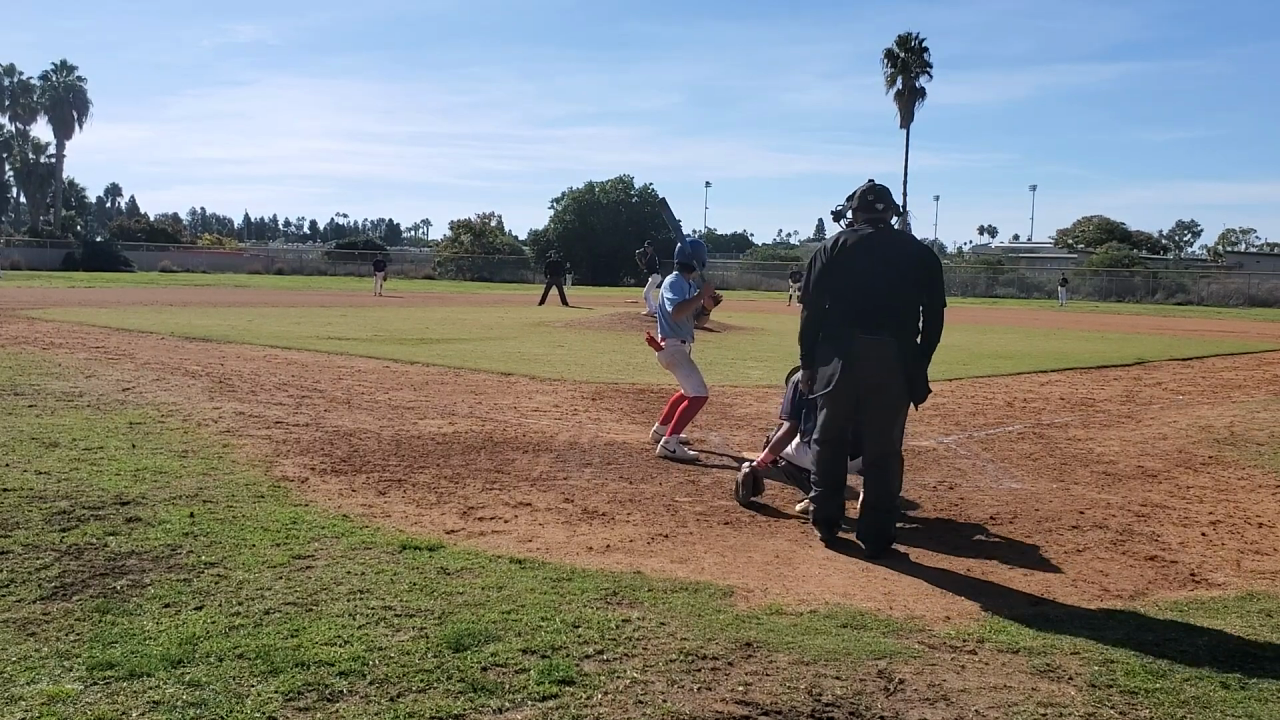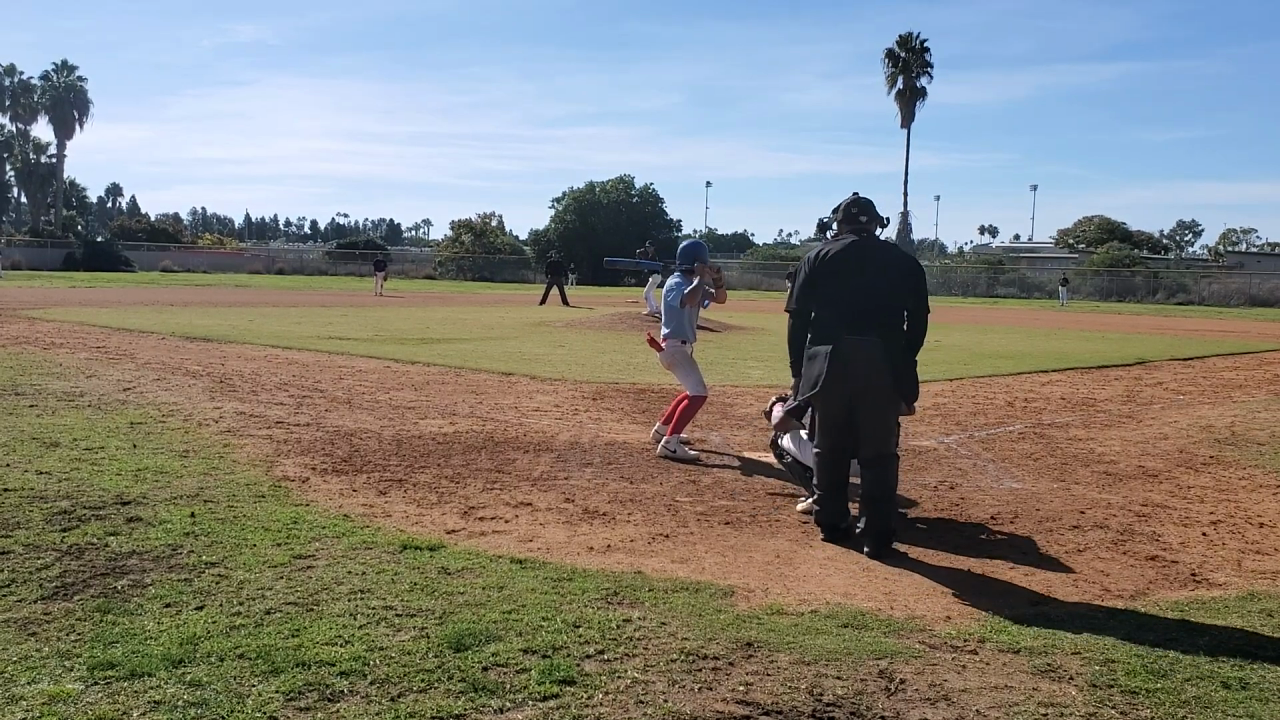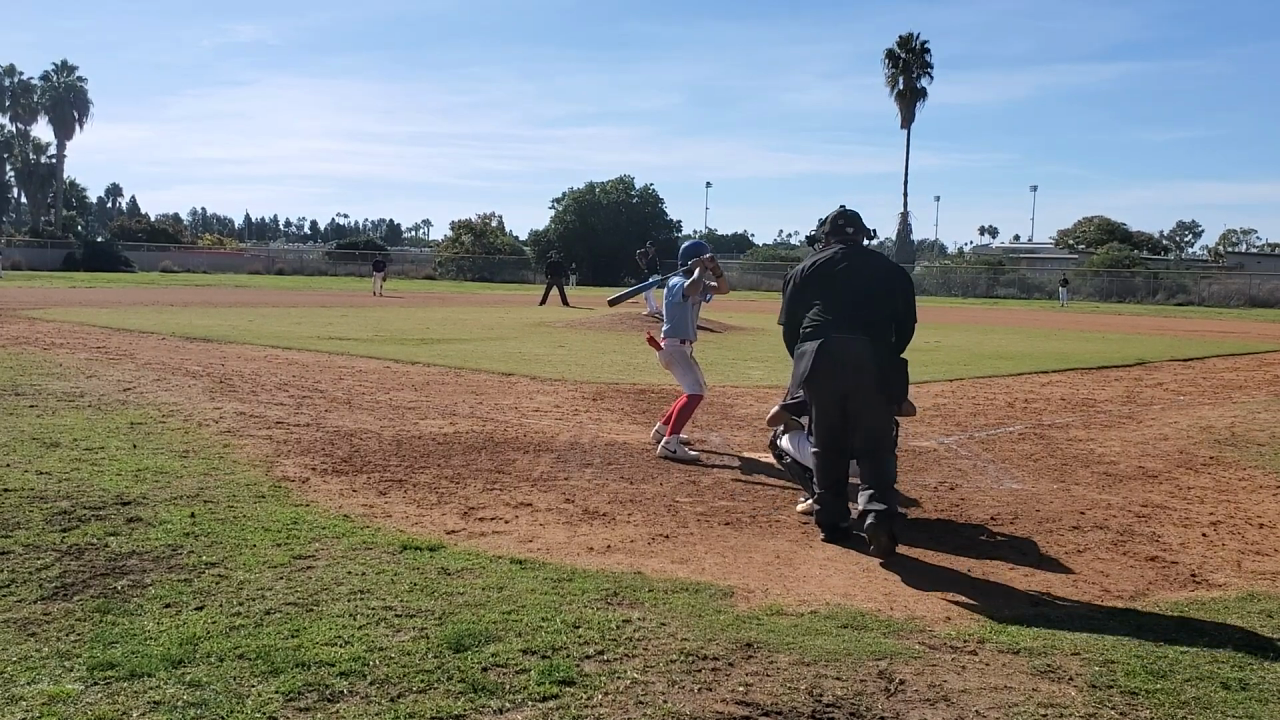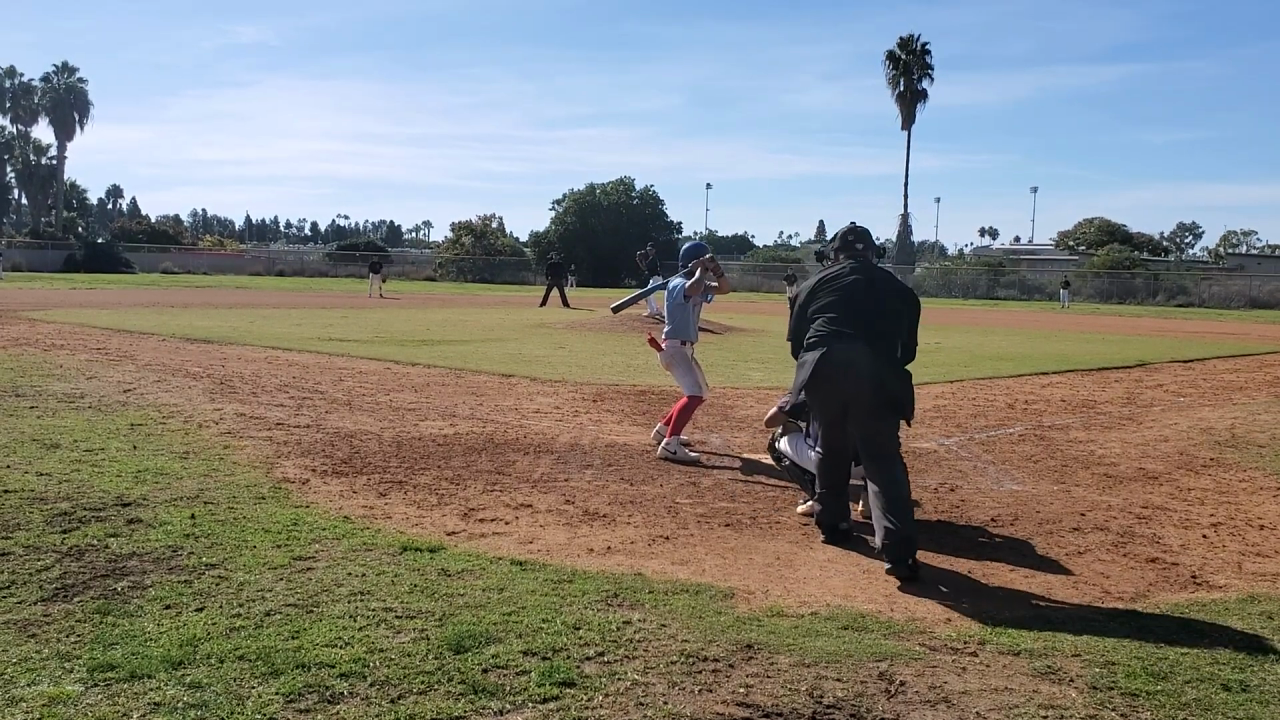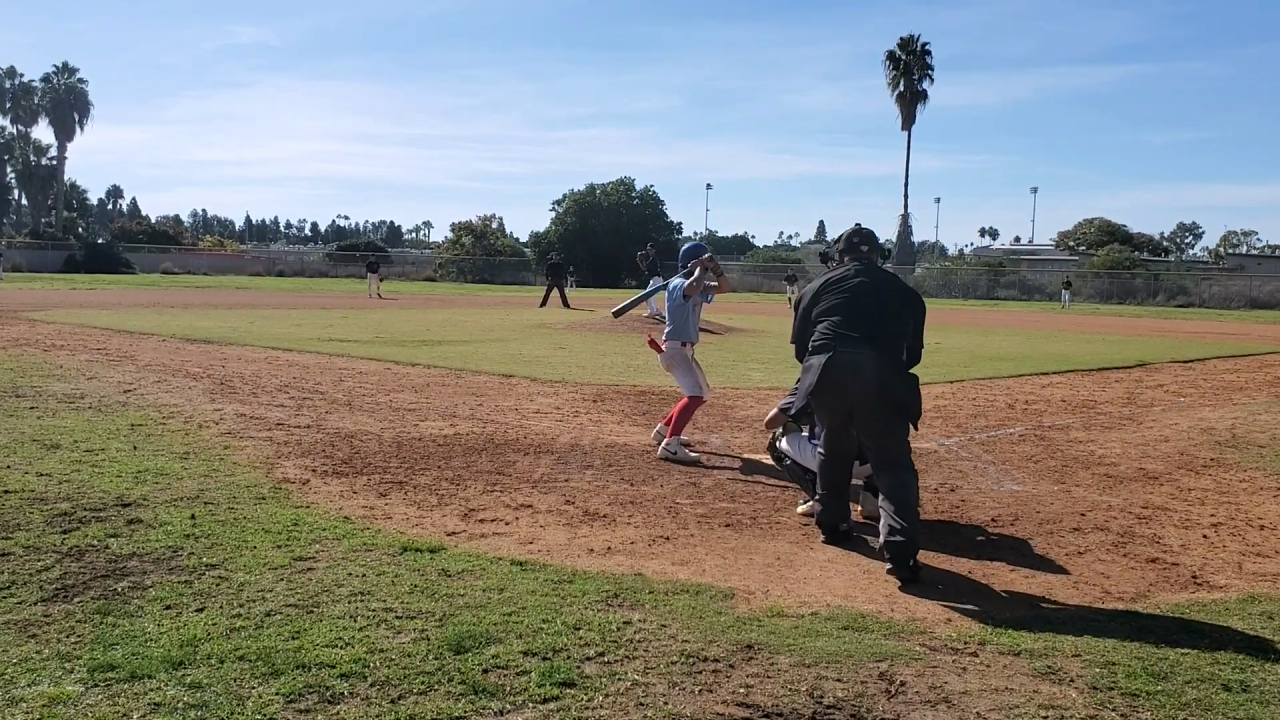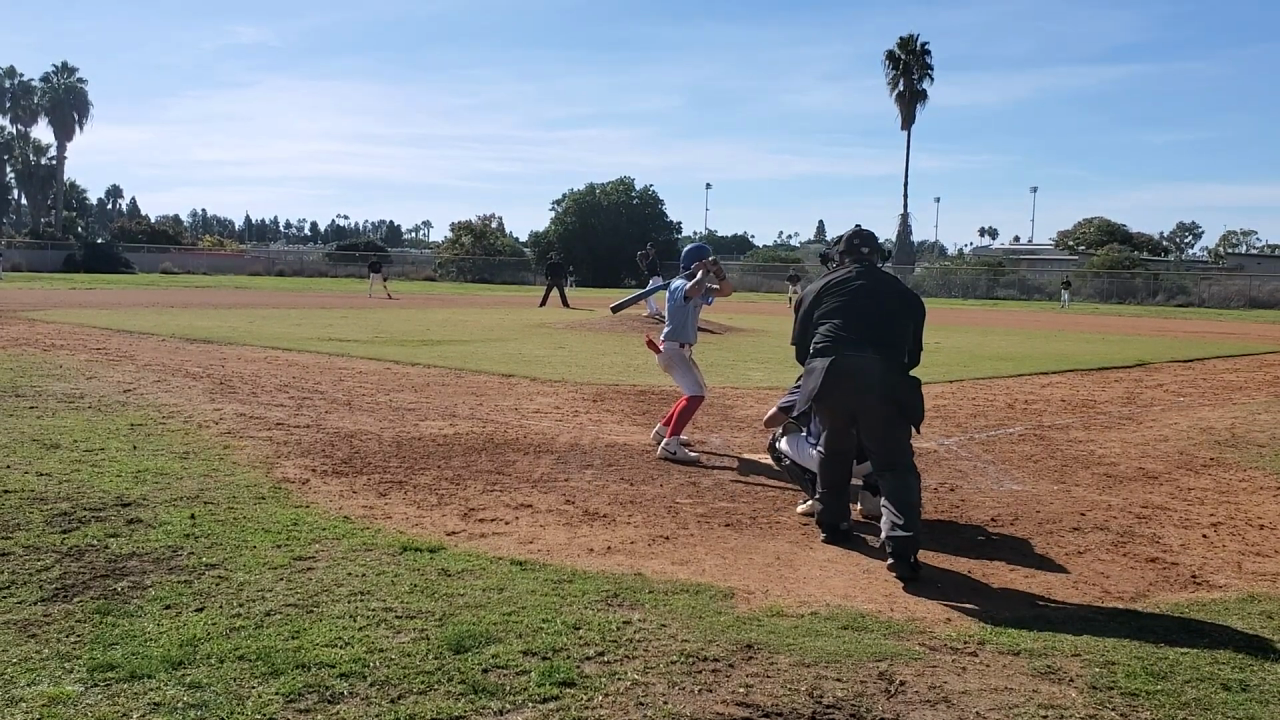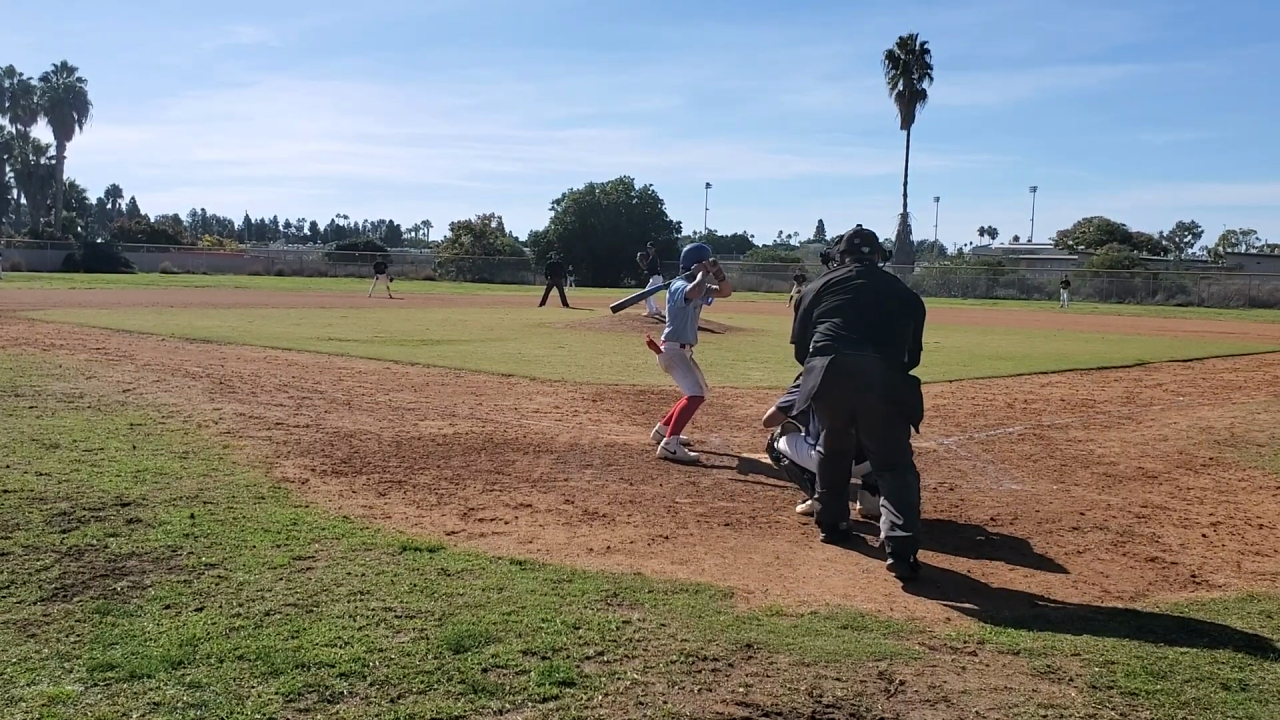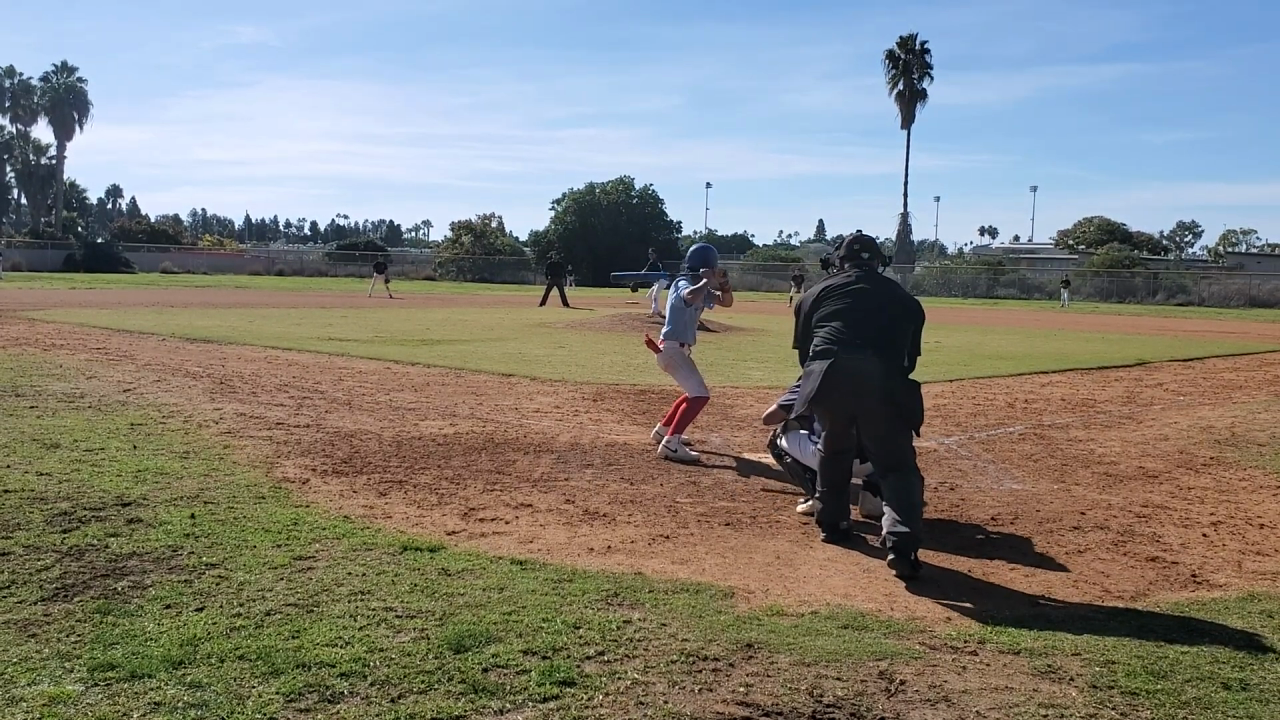
dt=0.4s
person 1, frame 1
left shoulder: (835, 246)
right shoulder: (920, 253)
left elbow: (812, 310)
right elbow: (934, 316)
left wrist: (808, 363)
right wrist: (920, 362)
left hip: (841, 356)
right hip: (895, 359)
left knee: (830, 440)
right knee: (884, 451)
left ankle: (826, 520)
right ankle: (876, 536)
person 1, frame 2
left shoulder: (819, 257)
right shoulder: (904, 261)
left elbow: (798, 319)
right elbow: (918, 322)
left wrist: (798, 371)
right wrist: (903, 364)
left hip: (830, 359)
right hip: (883, 360)
left knee: (830, 446)
right knee: (879, 452)
left ankle: (831, 522)
right ankle: (876, 534)
person 1, frame 3
left shoulder: (807, 268)
right shoulder: (890, 269)
left elbow: (790, 328)
right elbow: (905, 327)
left wrist: (805, 364)
right wrist: (886, 362)
left hip: (820, 356)
right hip: (871, 358)
left knee: (827, 444)
right knee: (875, 444)
left ankle: (832, 522)
right ankle: (877, 514)
person 1, frame 4
left shoulder: (815, 283)
right shoulder: (896, 287)
left elbow: (796, 342)
right elbow: (907, 349)
left hip: (822, 366)
right hip: (874, 370)
left knee: (832, 447)
right knee: (883, 458)
left ankle: (832, 524)
right ankle: (898, 550)
person 1, frame 5
left shoulder: (818, 285)
right shoulder: (902, 290)
left elbow: (800, 346)
right elbow: (913, 353)
left hip: (826, 370)
right hip: (880, 374)
left knee: (834, 447)
right knee: (892, 461)
left ankle: (832, 524)
right ankle: (900, 551)
person 1, frame 6
left shoulder: (818, 288)
right shoulder: (903, 293)
left elbow: (801, 349)
right elbow: (912, 356)
left hip: (829, 373)
right hip: (883, 377)
left knee: (834, 447)
right knee: (895, 463)
left ankle: (832, 523)
right ankle: (901, 547)
person 1, frame 7
left shoulder: (819, 287)
right shoulder: (903, 293)
left elbow: (800, 348)
right elbow: (912, 355)
left hip: (828, 372)
right hip: (883, 376)
left knee: (834, 446)
right knee: (893, 462)
left ankle: (831, 523)
right ankle: (900, 548)
person 1, frame 8
left shoulder: (817, 292)
right shoulder: (902, 297)
left elbow: (803, 351)
right elbow: (909, 359)
left hip: (827, 376)
right hip: (882, 380)
left knee: (835, 446)
right knee: (897, 464)
left ankle: (831, 523)
right ankle: (902, 544)
person 2, frame 1
left shoulder: (690, 285)
right shoulder: (674, 282)
right elbow: (677, 312)
left wrist: (707, 304)
right wrist: (701, 294)
left hip: (680, 346)
right hip: (672, 347)
left knee: (689, 391)
right knee: (699, 394)
left ankle: (661, 430)
right ankle: (669, 443)
person 2, frame 2
left shoulder: (692, 283)
right shoulder: (675, 283)
left elbow: (721, 299)
right elbow: (690, 300)
left wrist: (717, 279)
right wrist: (700, 277)
left hip: (684, 347)
right hip: (673, 347)
left knee: (694, 391)
right knee: (699, 394)
left ankle: (662, 429)
right ankle: (669, 443)
person 2, frame 3
left shoulder: (694, 282)
right shoulder: (676, 282)
left elbow: (723, 289)
right elbow: (693, 289)
left wrist: (714, 268)
right wrist: (700, 269)
left hip: (684, 347)
right hip: (673, 346)
left knee: (698, 390)
right knee: (695, 392)
left ankle: (663, 429)
right ankle: (669, 443)
person 2, frame 4
left shoulder: (696, 284)
right shoulder: (677, 284)
left elbow: (724, 288)
right elbow: (694, 289)
left wrist: (715, 268)
right wrist: (702, 269)
left hip: (686, 348)
right hip: (673, 348)
left knee: (700, 392)
right knee: (694, 393)
left ankle: (664, 430)
right ankle: (669, 445)
person 2, frame 5
left shoulder: (698, 285)
right shoulder: (677, 284)
left elbow: (724, 287)
right elbow: (693, 287)
left wrist: (714, 267)
right wrist: (700, 268)
left hip: (686, 349)
right hip: (674, 349)
left knee: (701, 393)
right knee: (695, 394)
left ankle: (664, 430)
right ankle: (670, 445)
person 2, frame 6
left shoulder: (697, 286)
right shoulder: (679, 285)
left elbow: (726, 291)
right elbow: (695, 290)
left wrist: (717, 270)
right wrist: (703, 271)
left hip: (683, 350)
right hip: (671, 350)
left knee: (697, 393)
right knee: (695, 394)
left ankle: (663, 430)
right ankle: (669, 445)
person 2, frame 7
left shoulder: (695, 286)
right shoulder: (678, 286)
left elbow: (726, 292)
right elbow: (695, 292)
left wrist: (716, 271)
right wrist: (703, 273)
left hip: (684, 351)
right hip: (672, 350)
left knee: (699, 392)
right knee: (695, 394)
left ankle: (663, 430)
right ankle: (669, 444)
person 2, frame 8
left shoulder: (700, 287)
right shoulder: (682, 285)
left elbow: (727, 301)
right elbow: (692, 296)
left wrist: (722, 281)
right wrist: (708, 280)
left hip: (681, 350)
right hip: (671, 349)
left knee: (694, 393)
right knee: (700, 394)
left ankle: (663, 430)
right ankle: (670, 443)
